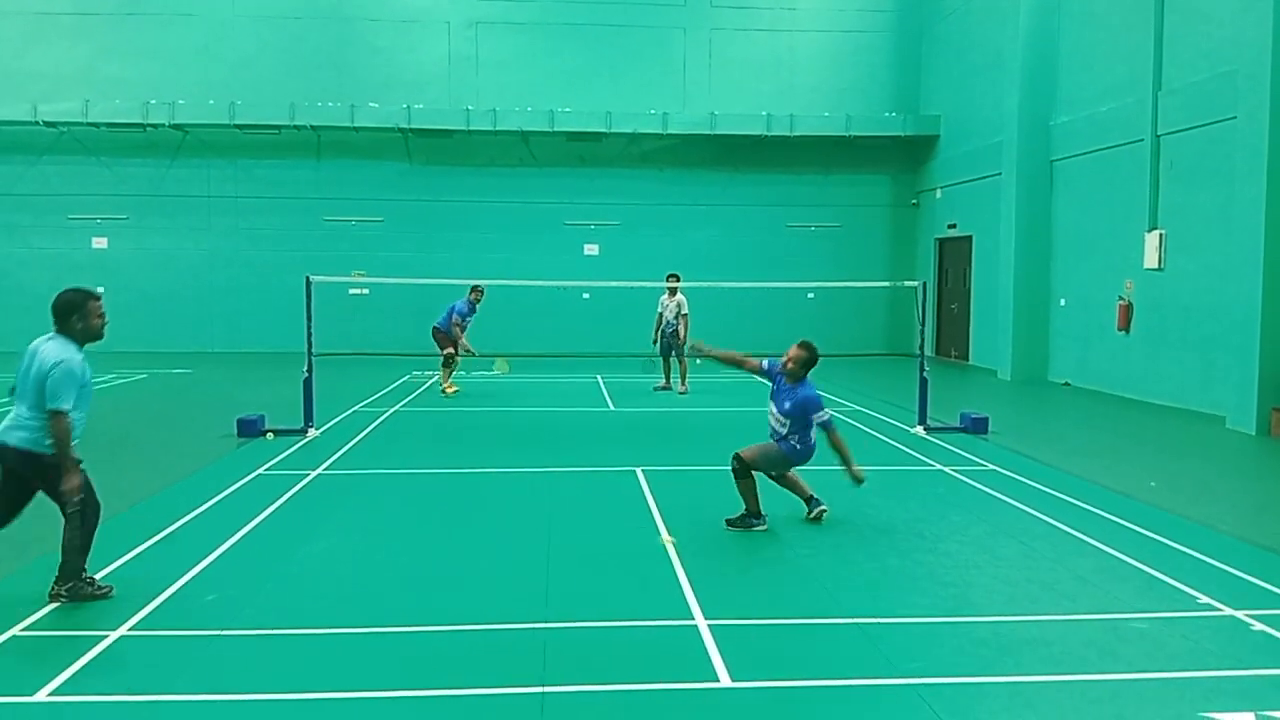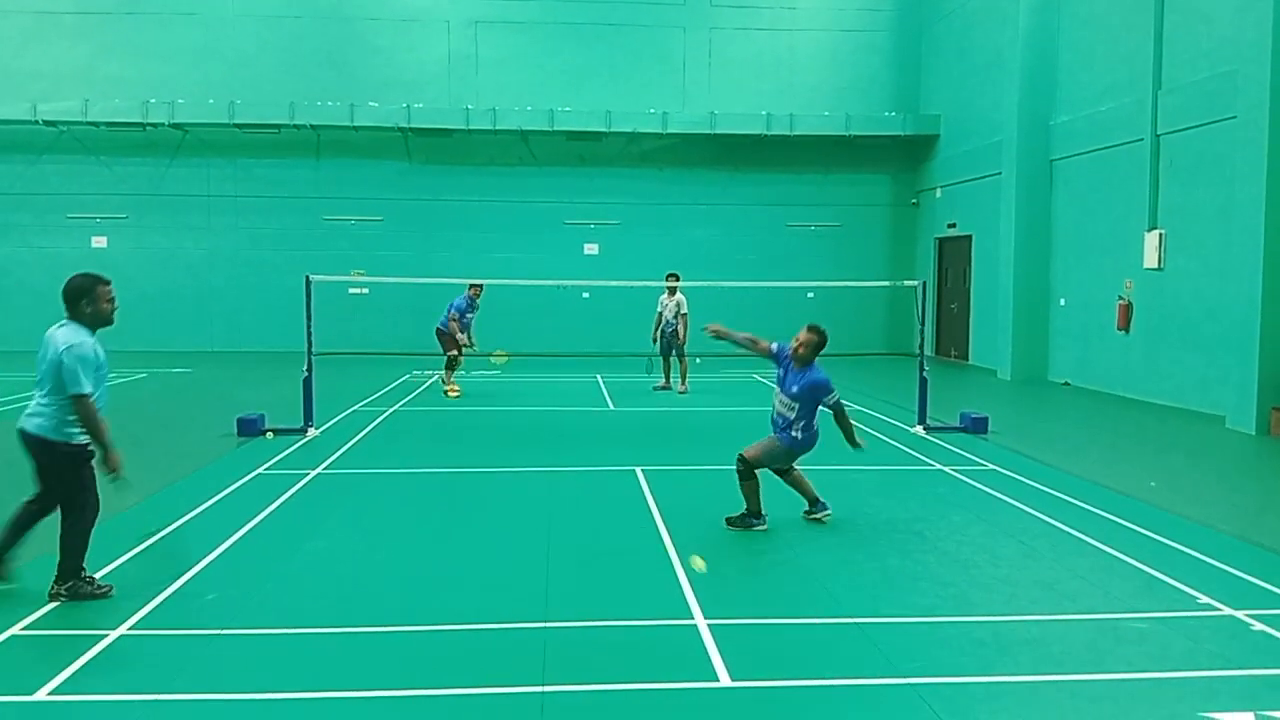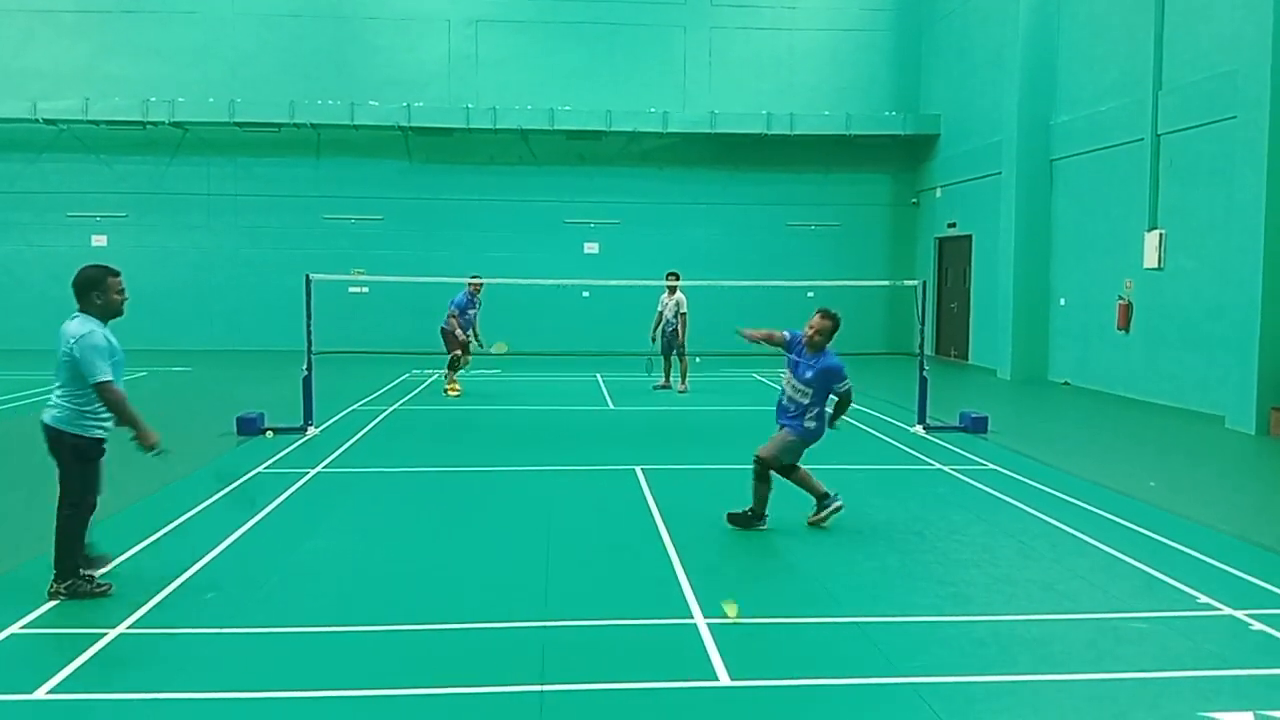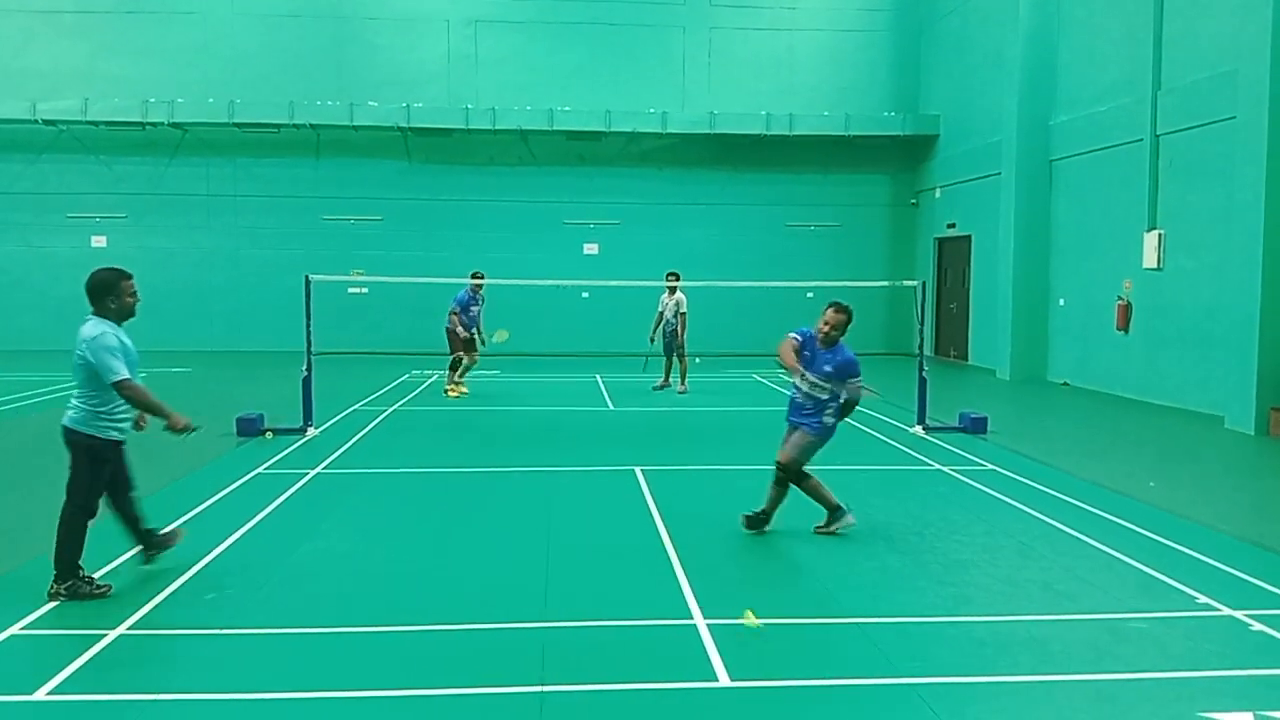
dt=0.1s
person 1, frame 1
left shoulder: (42, 345)
right shoulder: (66, 361)
right elbow: (59, 419)
right wrist: (70, 470)
right hip: (39, 452)
right knee: (83, 509)
right ankle: (70, 582)
person 1, frame 2
left shoulder: (60, 332)
right shoulder: (79, 345)
right elbow: (83, 403)
right wrist: (107, 449)
left hip: (35, 429)
right hip: (59, 439)
left knee: (46, 500)
right knee: (82, 506)
right ankle: (69, 581)
person 1, frame 3
left shoulder: (81, 325)
right shoulder: (90, 335)
right elbow: (106, 391)
left wrist: (114, 413)
right wrist: (140, 429)
left hip: (72, 428)
right hip: (76, 433)
left knee: (80, 497)
right knee: (78, 502)
left ankle: (76, 554)
right ankle: (67, 580)
person 1, frame 4
left shoulder: (99, 329)
right shoulder: (102, 337)
right elbow: (126, 388)
left wrist: (134, 412)
right wrist: (169, 416)
left hip: (97, 431)
right hip: (94, 434)
left knee: (122, 489)
right knee: (80, 505)
left ankle: (149, 542)
right ankle: (66, 581)
person 2, frame 1
left shoulder: (807, 396)
right shoulder: (778, 370)
left elbow: (831, 432)
right elbow: (745, 363)
left wrist: (850, 467)
right wrist: (709, 352)
left hip: (793, 449)
right hip: (783, 442)
left knee: (740, 460)
right knee: (773, 469)
left ankle: (754, 517)
right ankle: (813, 502)
person 2, frame 2
left shoulder: (817, 381)
right shoulder: (786, 354)
left elbow: (839, 411)
right elbow: (756, 344)
left wrist: (852, 439)
right wrist: (726, 333)
left hip: (795, 438)
right hip: (784, 432)
left knee: (745, 461)
right knee: (779, 465)
left ankle: (754, 516)
right ankle: (817, 505)
person 2, frame 3
left shoulder: (832, 366)
right shoulder: (795, 339)
left elbow: (846, 398)
right elbow: (772, 337)
left wrist: (833, 419)
right wrist: (756, 335)
left hip: (803, 427)
right hip: (786, 420)
left knee: (762, 459)
right knee: (783, 464)
left ankle: (756, 514)
right ankle: (826, 499)
person 2, frame 4
left shoulder: (847, 360)
right shoulder: (805, 337)
left elbow: (853, 398)
right elbow: (785, 348)
left wrist: (834, 418)
right wrist: (792, 365)
left hip: (817, 424)
right hip: (797, 419)
left knee: (784, 465)
right knee: (792, 471)
left ankle: (765, 515)
right ankle: (837, 511)
